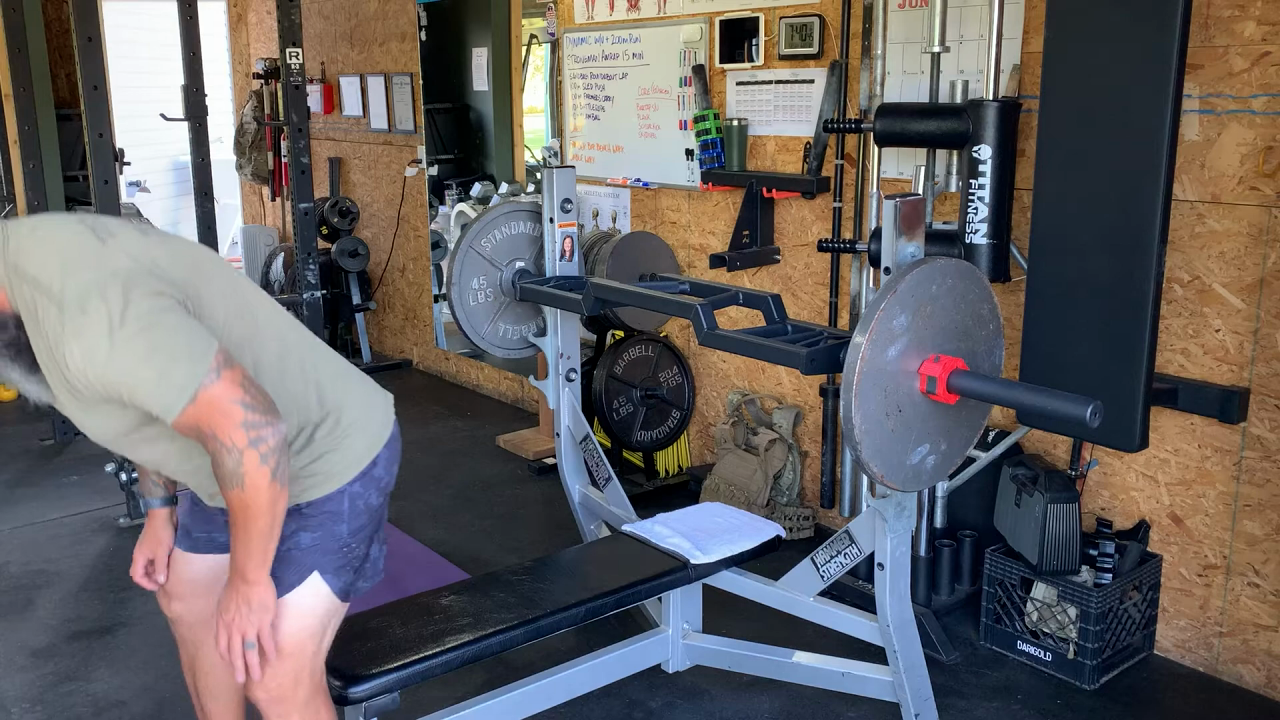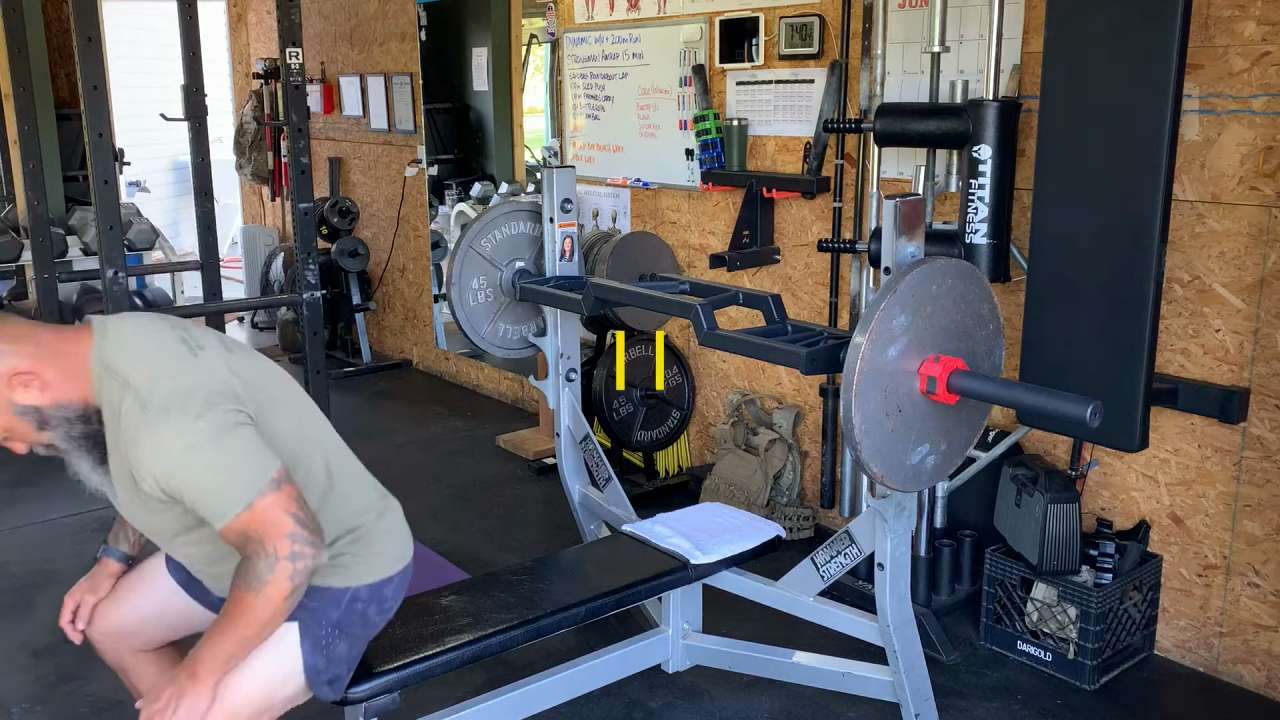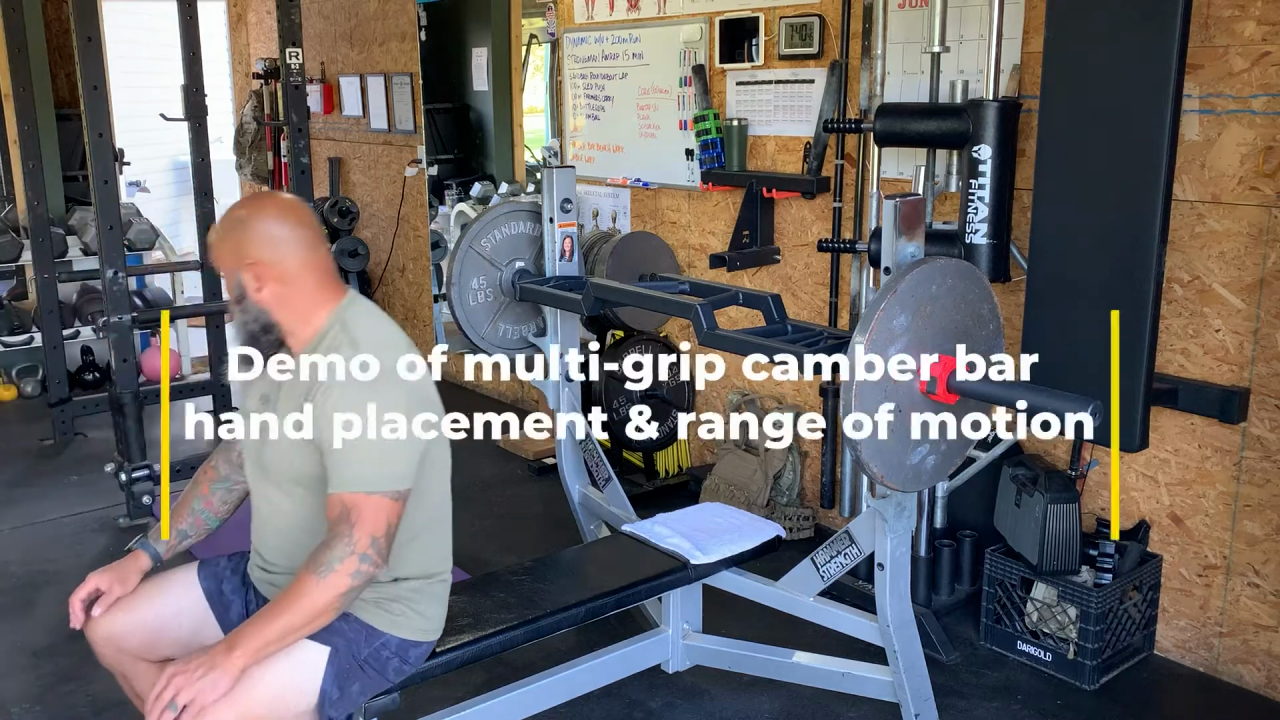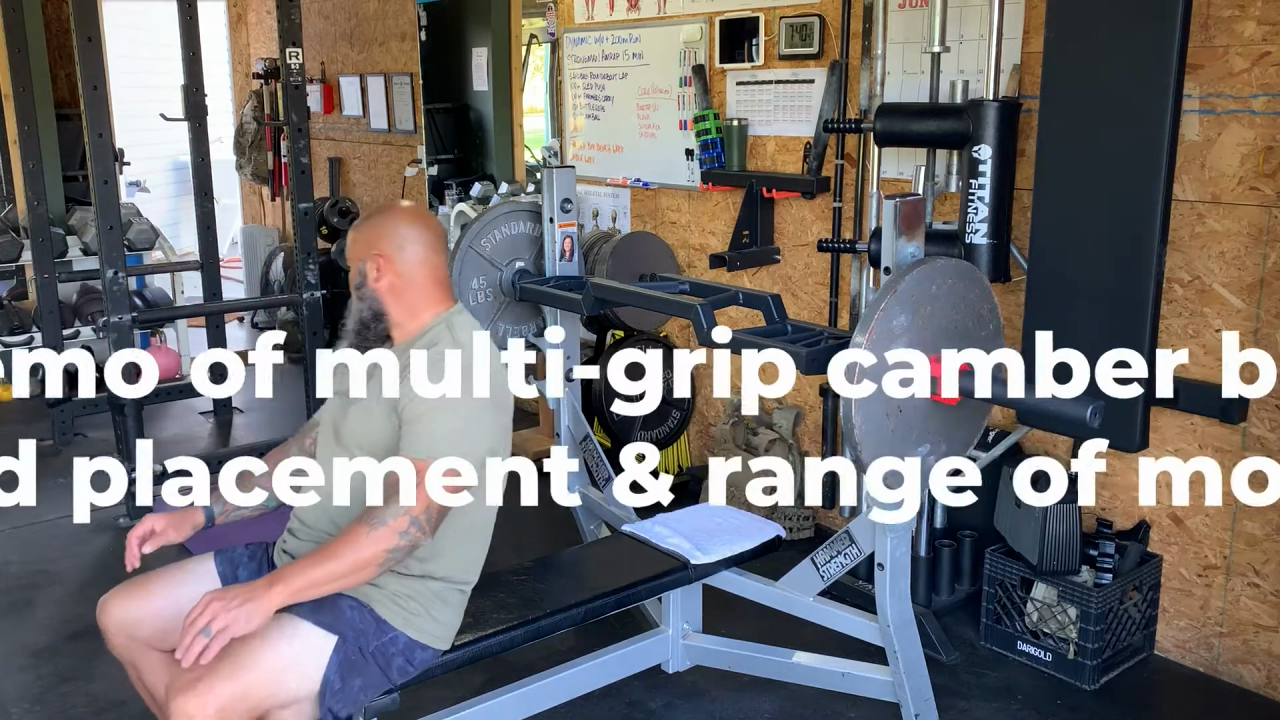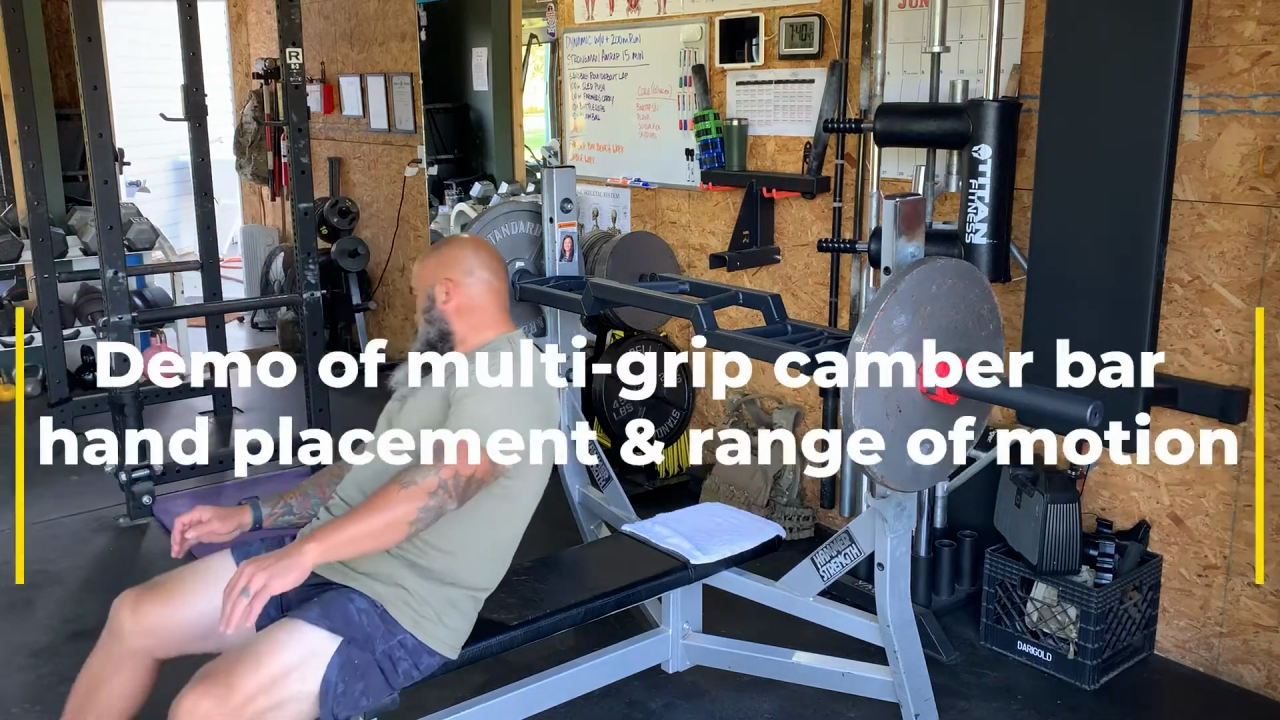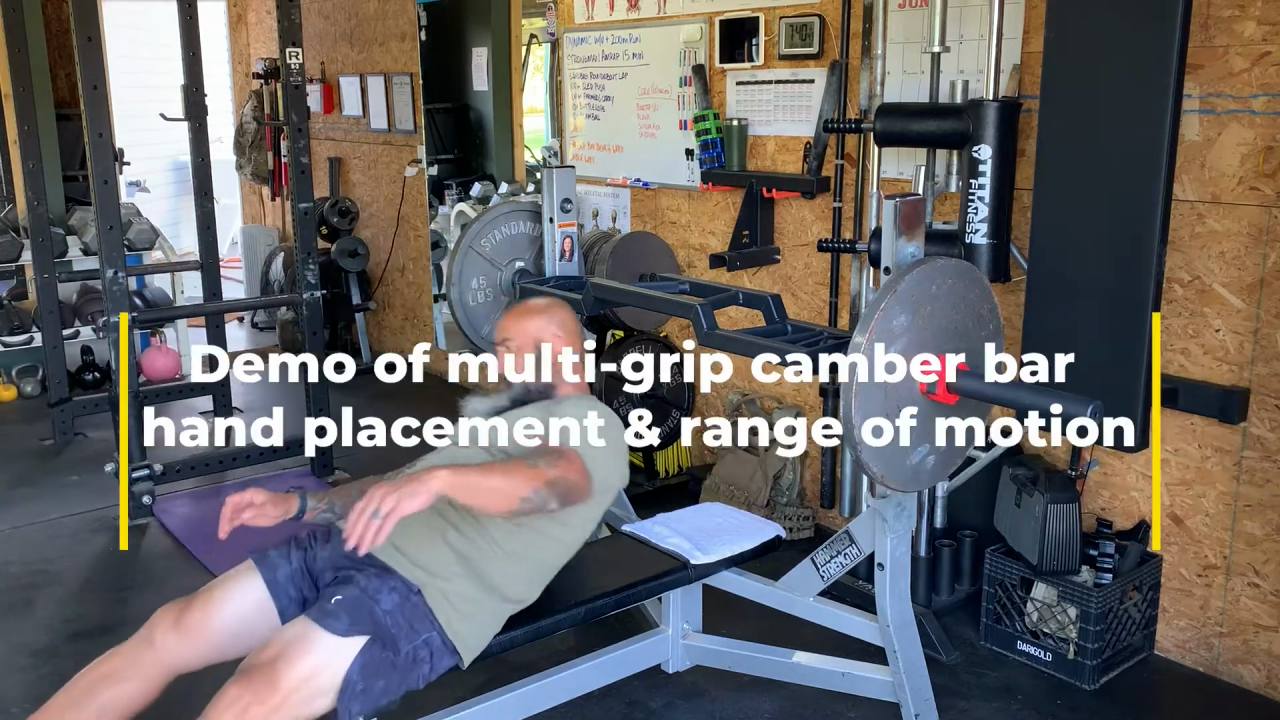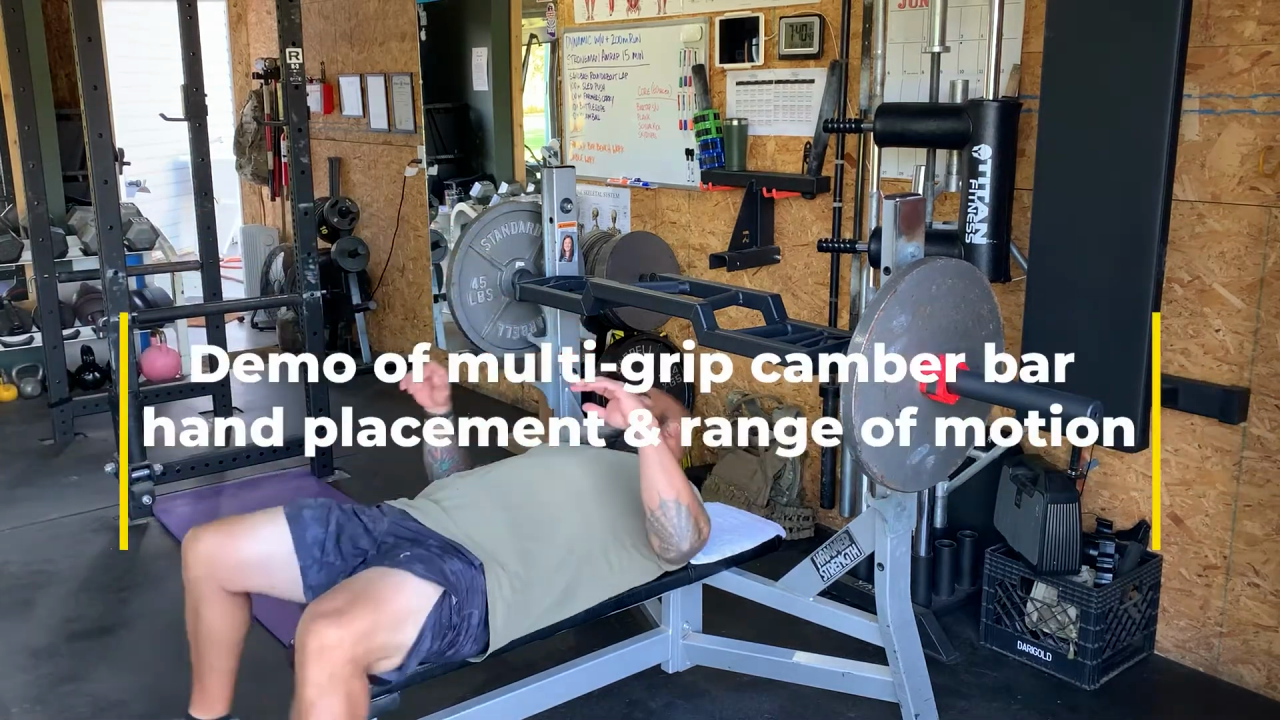
dt=0.5s
person 1, frame 1
left shoulder: (85, 307)
left elbow: (252, 429)
left wrist: (248, 580)
right wrist: (159, 510)
left hip: (327, 459)
right knee: (187, 601)
person 1, frame 2
left shoulder: (167, 416)
right shoulder: (119, 351)
left elbow: (289, 552)
left wrist: (197, 676)
right wrist: (111, 562)
left hip: (343, 574)
right knee: (108, 622)
person 1, frame 3
left shoulder: (366, 374)
right shoulder: (291, 344)
left elbow: (359, 552)
right elbow: (236, 458)
left wrist: (228, 658)
right wrist: (141, 557)
left hip: (372, 615)
right knee: (111, 625)
person 1, frame 4
left shoulder: (454, 369)
right shoulder: (384, 351)
left elbow: (408, 518)
right elbow: (308, 449)
left wrist: (266, 593)
right wrist: (199, 513)
left hip: (388, 609)
right knee: (122, 615)
person 1, frame 5
right shoulder: (453, 370)
left elbow: (439, 484)
left wrist: (302, 551)
right wrist: (248, 516)
left hip: (399, 612)
right hip: (329, 565)
right knee: (136, 616)
person 1, frame 6
left shoulder: (596, 432)
right shoulder: (505, 414)
left elbow: (540, 481)
left wrist: (438, 481)
right wrist: (294, 505)
left hip: (422, 596)
right hip: (353, 543)
right knee: (172, 628)
person 1, frame 7
left shoulder: (662, 488)
right shoulder: (578, 455)
left elbow: (678, 541)
left wrist: (641, 424)
right wrist: (440, 413)
left hip: (468, 574)
right hip: (401, 521)
left knee: (328, 637)
right knee: (208, 551)
